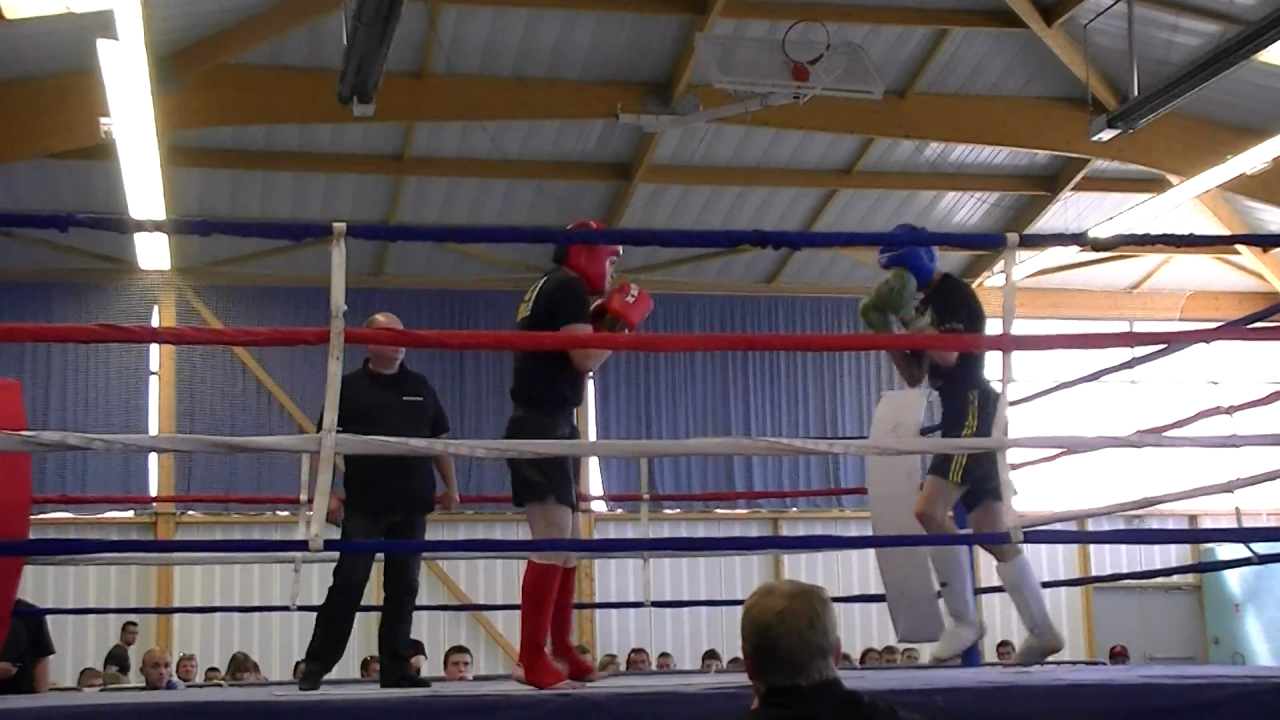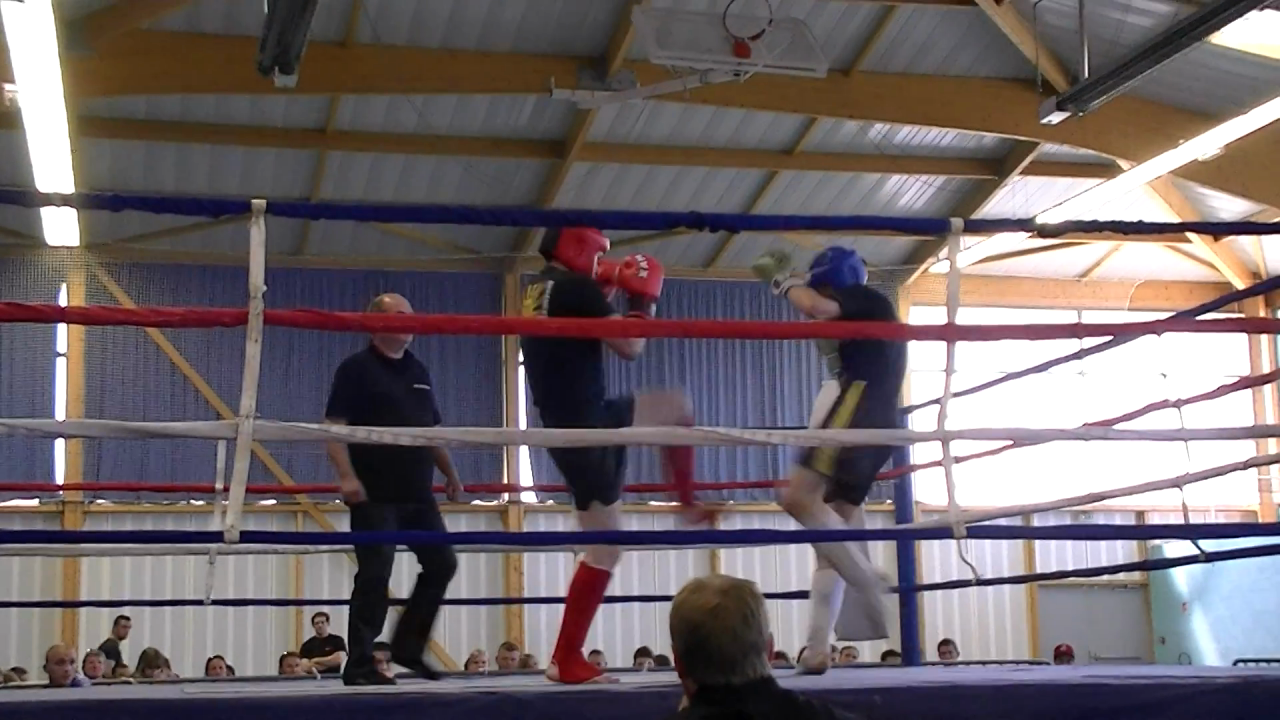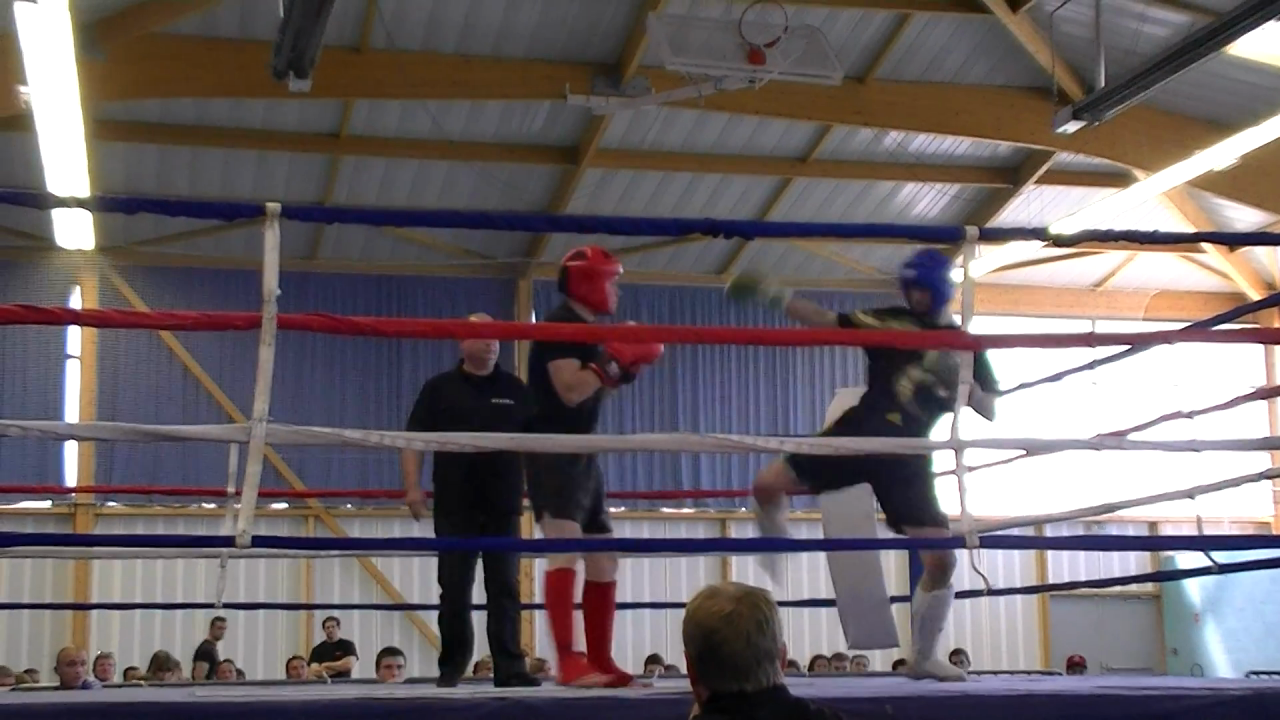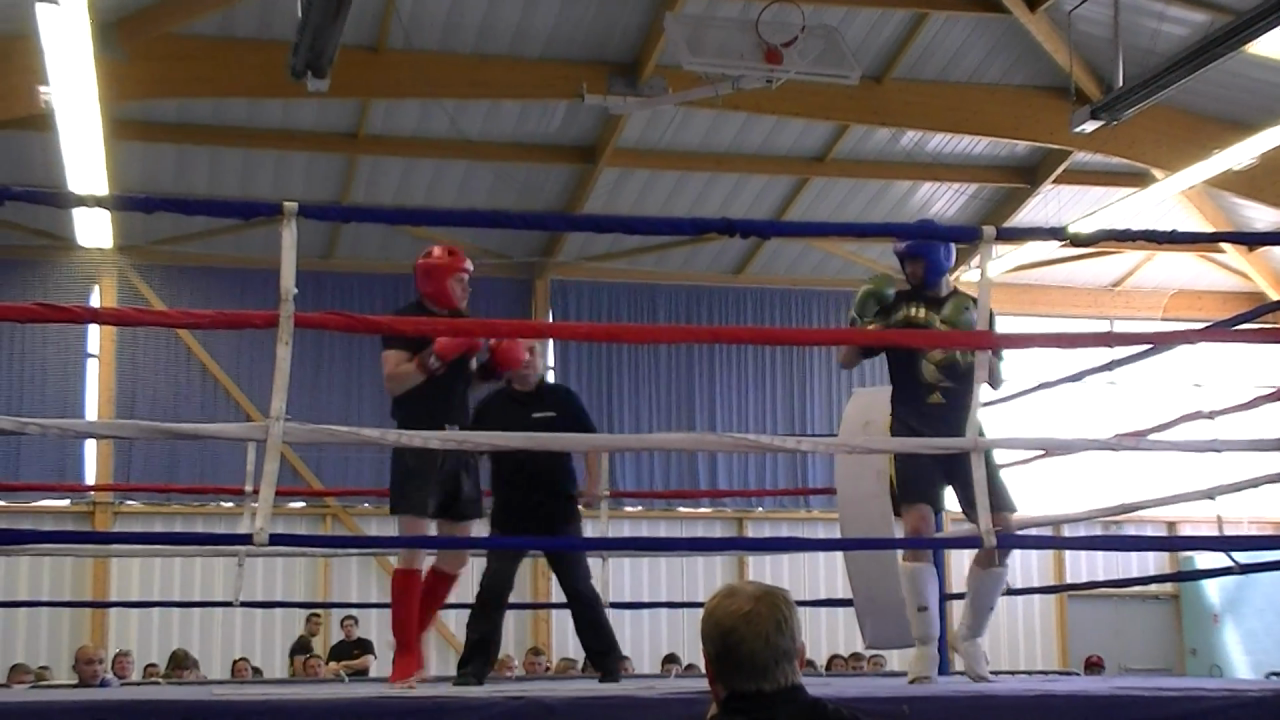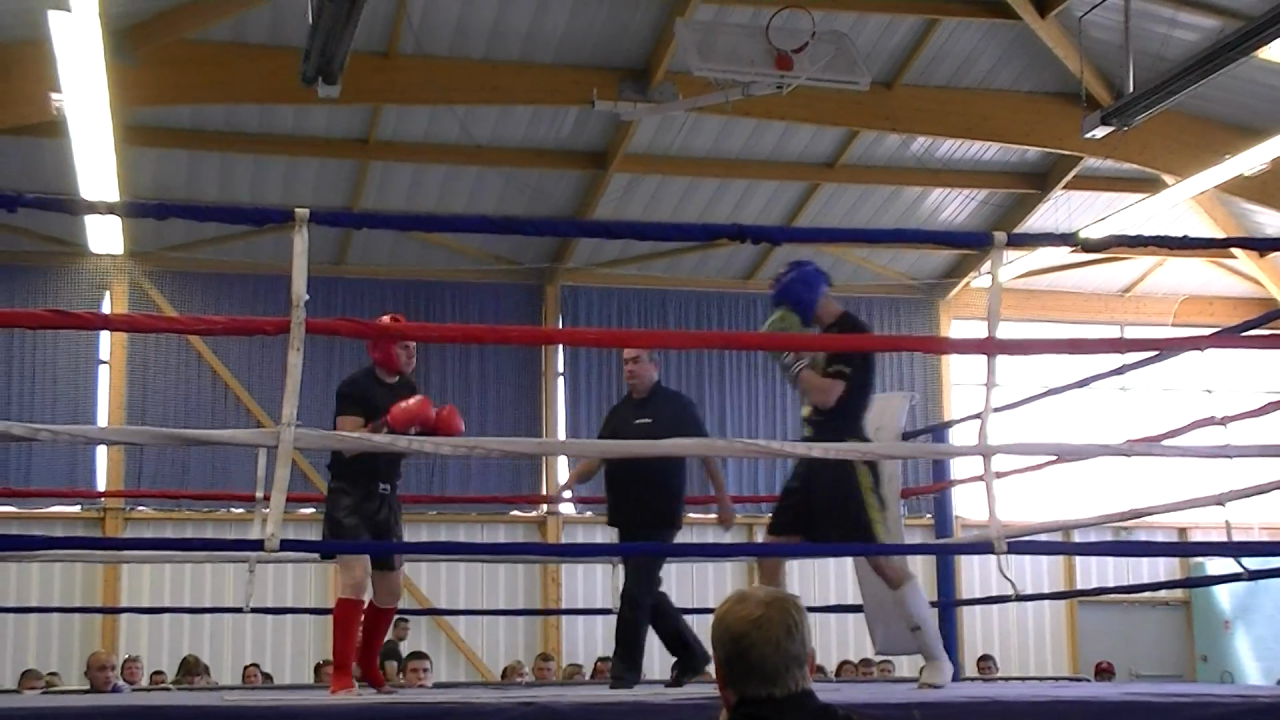
dt=0.7s
person 1, frame 1
left shoulder: (552, 290)
right shoulder: (567, 287)
right elbow: (585, 359)
left wrist: (600, 325)
right wrist: (622, 325)
left hip: (548, 426)
right hip: (543, 427)
left knee: (564, 546)
right knee: (553, 545)
left ankle: (561, 651)
right ankle: (533, 660)
person 1, frame 2
left shoulder: (538, 292)
right shoulder: (573, 291)
right elbow: (628, 346)
left wrist: (610, 289)
right wrist: (644, 300)
left hip: (592, 418)
right hip: (580, 428)
left knee: (677, 408)
right knee: (603, 548)
left ankle: (689, 504)
right ankle: (567, 659)
person 1, frame 3
left shoulder: (583, 329)
right shoulder: (562, 325)
right elbow: (570, 392)
left wrist: (624, 362)
right wrist: (614, 361)
left hip: (579, 454)
right hip: (554, 452)
left knee: (604, 563)
right knee: (566, 550)
left ankle: (601, 663)
right ankle: (567, 660)
person 1, frame 4
left shoulder: (463, 323)
right shoulder: (406, 321)
right elbow: (394, 382)
left wrist: (496, 367)
right wrist: (439, 354)
left hip: (458, 444)
right hip: (420, 444)
left knee: (456, 557)
right knee: (414, 552)
left ankle: (409, 643)
right ankle: (404, 660)
person 1, frame 5
left shoulder: (407, 389)
right shoulder: (356, 387)
left wrist: (433, 430)
right wrist: (389, 423)
left hip: (384, 497)
right hip: (351, 494)
left knee: (390, 592)
right knee: (355, 581)
left ankle: (367, 663)
right ankle: (341, 674)
person 2, frame 1
left shoulder: (954, 293)
right shoulder: (928, 304)
left elbow: (949, 355)
right elbow: (913, 377)
left wrist: (906, 318)
right wrist: (887, 331)
left hip: (971, 413)
right hip: (965, 419)
left knee: (929, 510)
right knee: (991, 533)
left ankle: (964, 620)
right ankle: (1042, 633)
person 2, frame 2
left shoulder: (870, 299)
left elbow: (821, 311)
right elbow: (840, 370)
left wrist: (781, 278)
left hip: (861, 406)
right hip: (878, 425)
left knee: (798, 497)
right knee: (830, 530)
left ankle: (867, 581)
right ankle: (818, 647)
person 2, frame 3
right shoulder: (893, 320)
left elbow: (989, 411)
right elbow: (821, 321)
left wrist: (962, 381)
right wrist: (771, 293)
left hip: (903, 452)
right hip: (858, 431)
left knee: (941, 558)
right knee: (767, 484)
left ankle: (923, 656)
right ankle: (774, 547)
person 2, frame 4
left shoulder: (973, 308)
right shoulder: (895, 306)
left elbow: (995, 378)
right elbow: (847, 361)
right wrist: (860, 317)
left hip: (962, 430)
right hip: (912, 430)
left knee: (1000, 534)
right knee: (919, 531)
left ankle: (968, 638)
right ankle: (925, 649)
person 2, frame 5
left shoulder: (850, 335)
right shoulder: (821, 336)
left elbow: (827, 396)
left wrist: (790, 356)
right wrist: (791, 362)
left hip: (847, 458)
right hip: (813, 457)
left knee: (885, 562)
right knee: (770, 557)
left ankle: (937, 659)
person 3, frame 1
left shoulder: (420, 386)
right shoulder: (348, 387)
left elbow: (439, 440)
left wrist: (450, 485)
right wrist: (329, 492)
left hip: (412, 504)
right hip: (364, 505)
left knee: (404, 586)
right knee: (349, 582)
left ankle: (396, 667)
right ankle: (317, 664)
person 3, frame 2
left shoulder: (419, 371)
right shoulder: (356, 369)
right elbow: (333, 428)
left wrist: (449, 471)
right wrist: (347, 475)
left hip: (418, 492)
right hip: (374, 494)
left knee: (442, 564)
right knee: (375, 577)
left ankle: (407, 645)
right ankle: (360, 664)
person 3, frame 3
left shoulder: (515, 388)
right shoulder: (439, 387)
right wrist: (412, 487)
left hip: (503, 506)
right hip: (454, 506)
left knee: (504, 587)
right knee: (455, 588)
left ankle: (509, 667)
right ankle: (452, 665)
person 3, frame 4
left shoulder: (563, 399)
right shoulder: (491, 406)
left wrist: (593, 481)
left hip: (560, 514)
right hip: (510, 517)
left knee: (579, 589)
right knee: (492, 591)
left ankle: (608, 664)
right ankle: (473, 667)
person 3, frame 5
left shoulder: (677, 406)
right shoulder: (618, 412)
left elbow: (706, 452)
right elbow: (598, 456)
left wrist: (723, 498)
right wrist: (572, 480)
left hip: (659, 517)
right hip: (627, 517)
left knee: (636, 592)
right knee: (645, 591)
left ankle: (624, 669)
right ankle: (691, 655)
